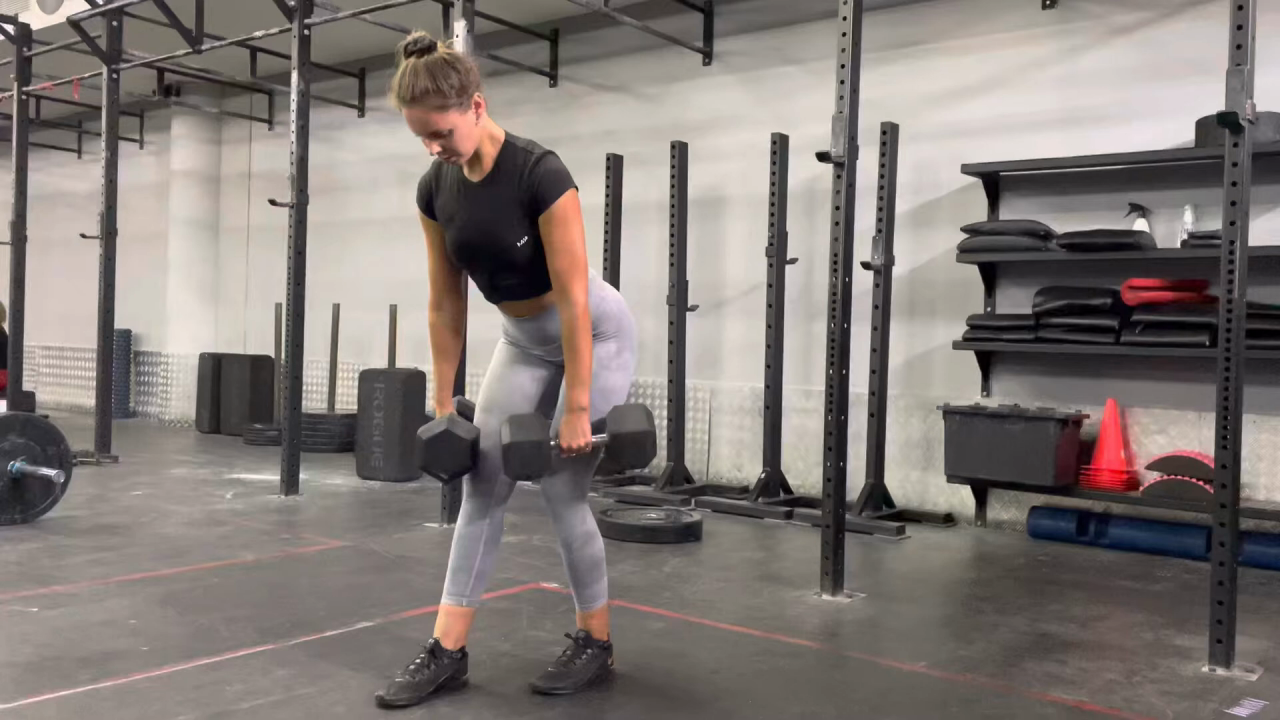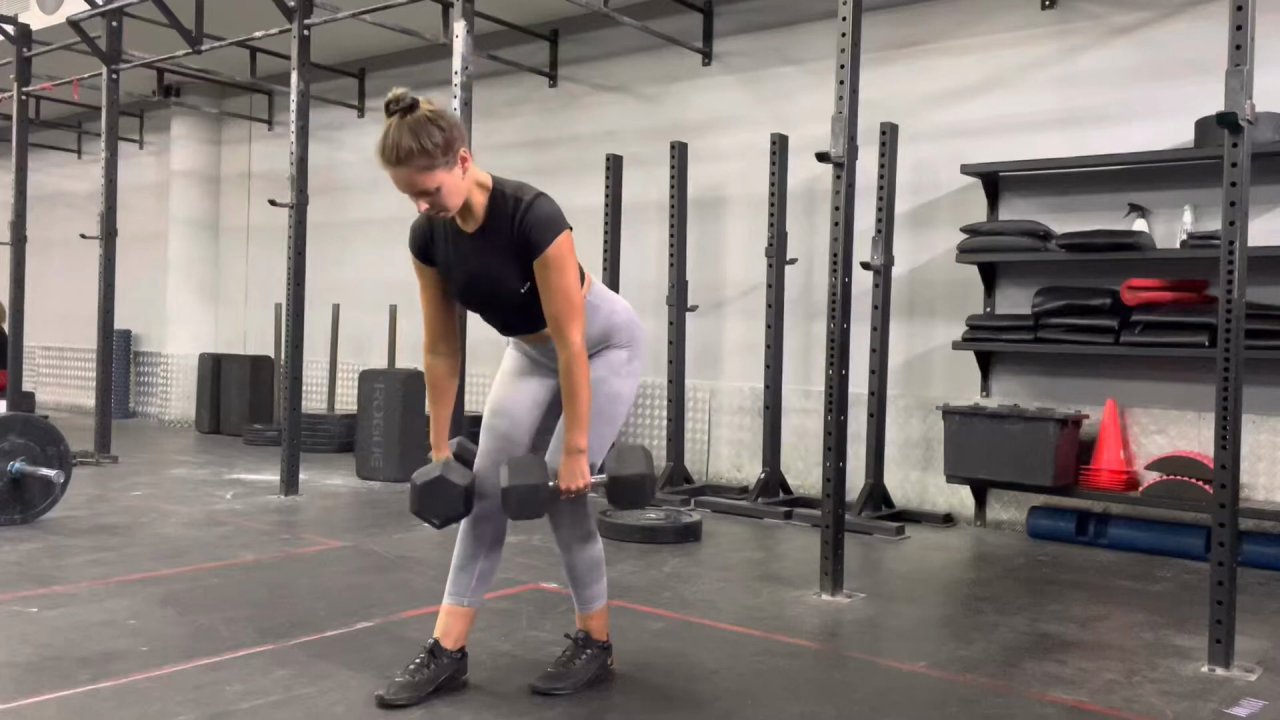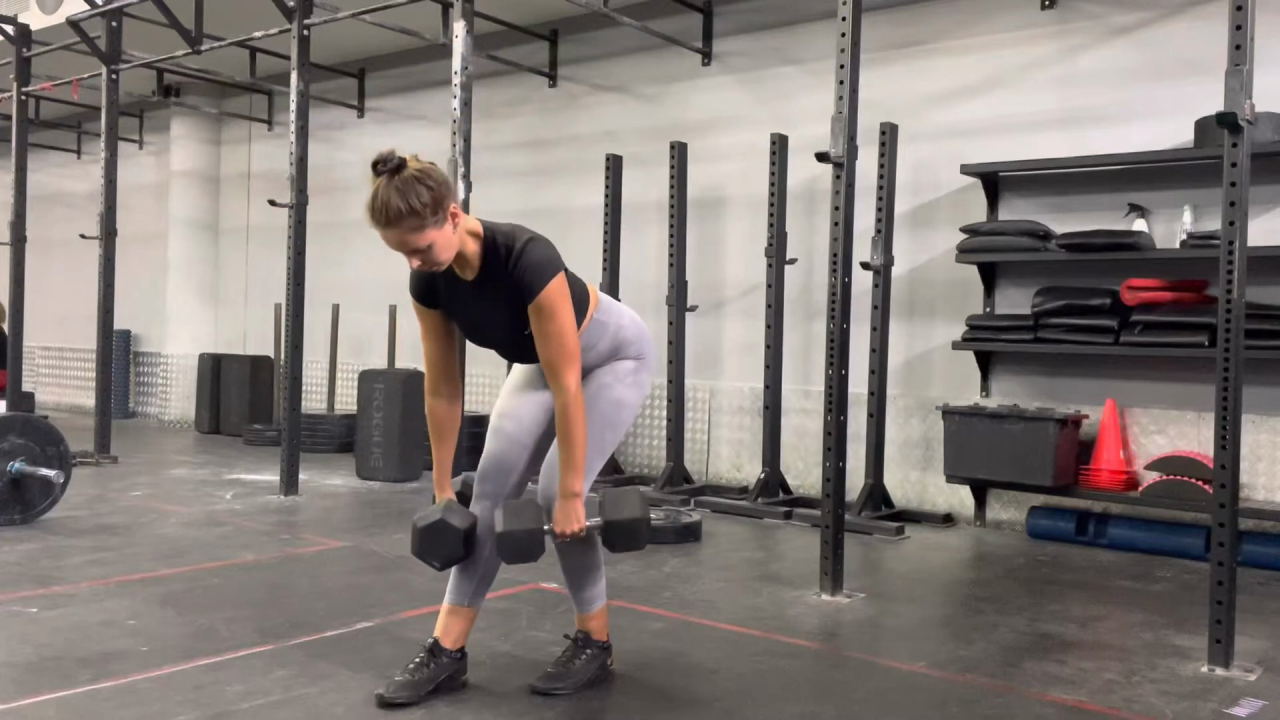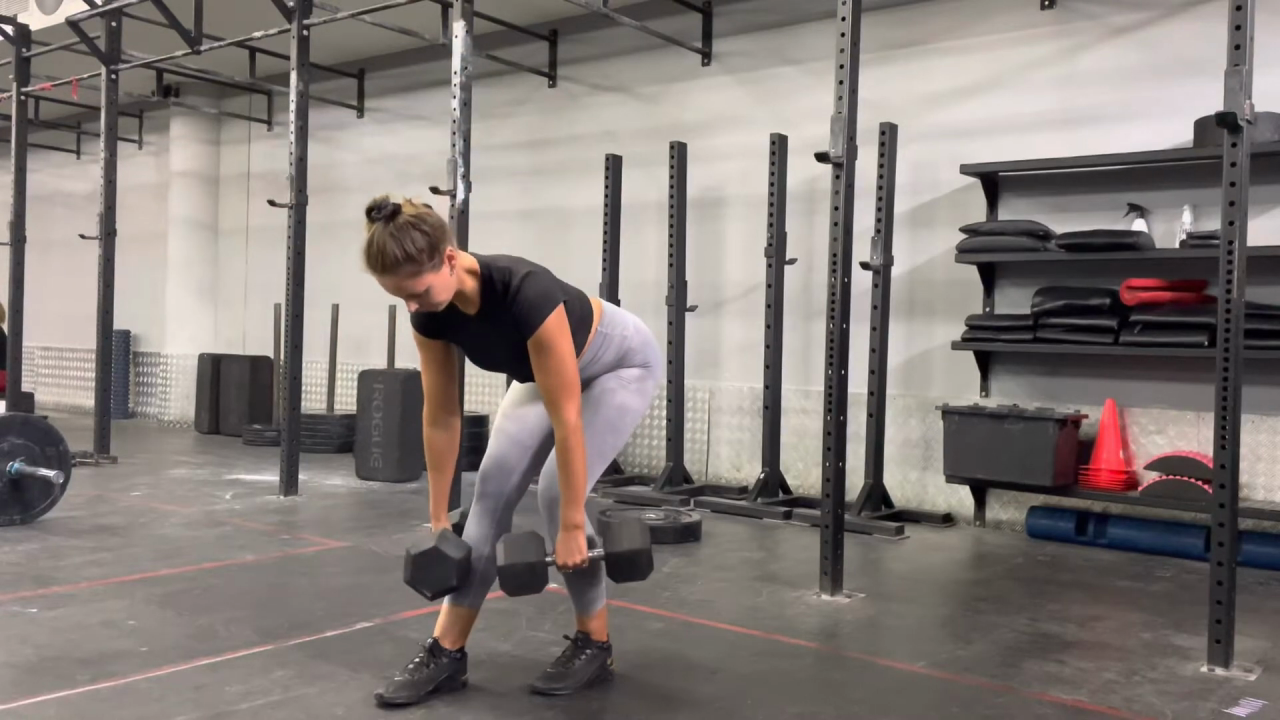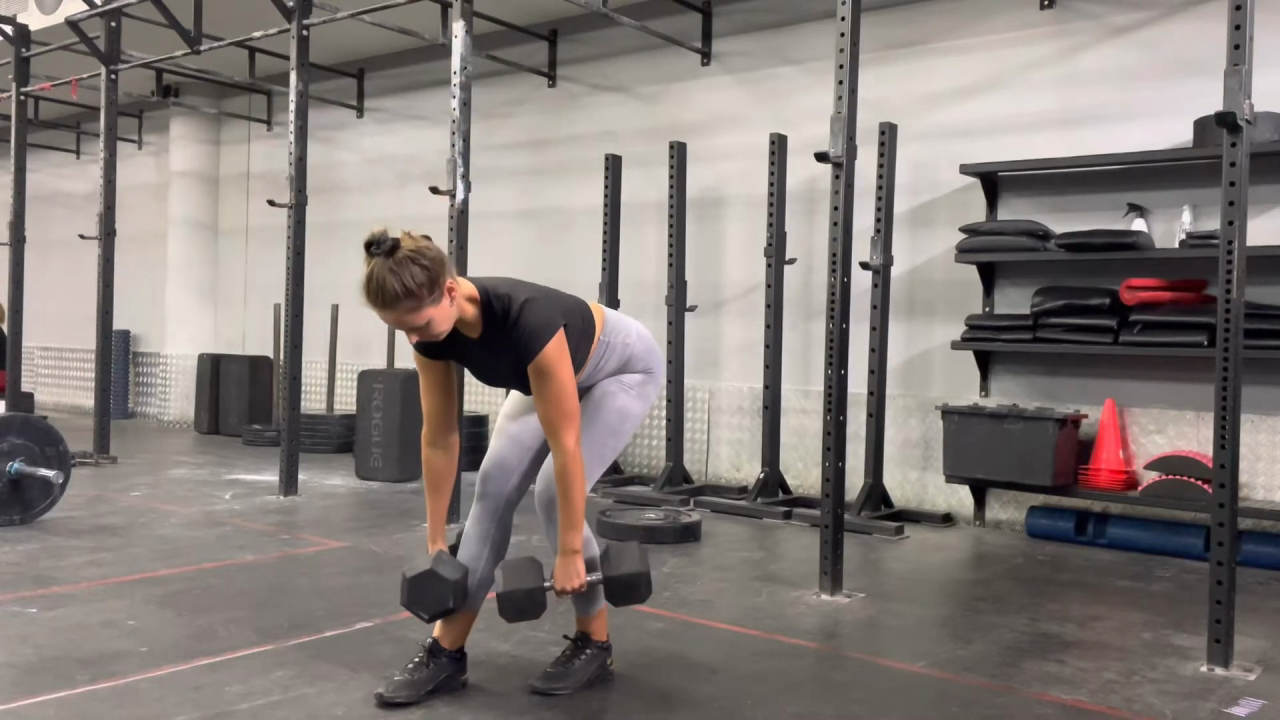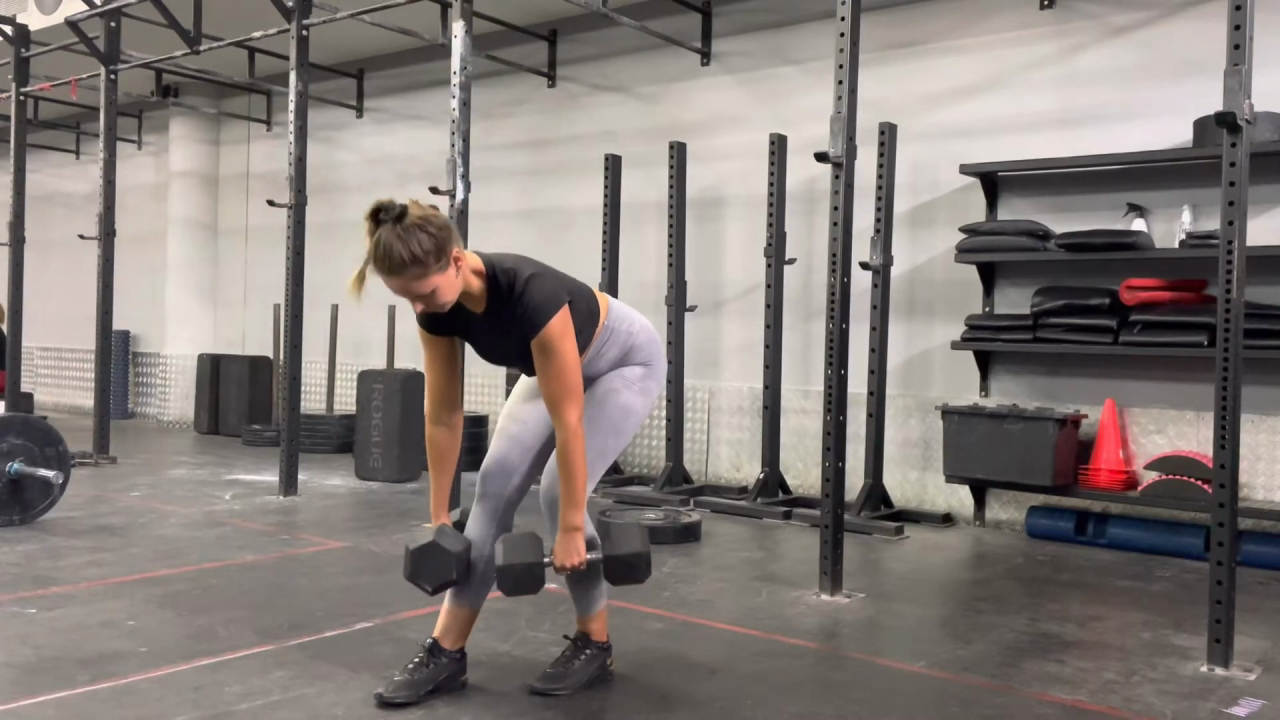
dt=0.5s
person 1, frame 1
left shoulder: (541, 173)
right shoulder: (435, 189)
left elbow: (574, 300)
right elbow: (445, 305)
left wrist: (577, 410)
right wrist: (444, 404)
left hip: (594, 335)
right hip: (521, 340)
left knee: (561, 489)
right knee: (483, 486)
left ankle: (596, 643)
right ankle: (448, 650)
person 1, frame 2
left shoulder: (532, 216)
right shoulder: (428, 236)
left elbow: (571, 341)
right elbow: (441, 348)
left wrist: (575, 449)
right wrist: (440, 446)
left hip: (603, 344)
right hip: (530, 353)
left knee: (561, 492)
right knee: (486, 488)
left ankle: (595, 642)
right ankle: (447, 650)
person 1, frame 3
left shoulder: (527, 259)
right shoulder: (430, 282)
left elbow: (567, 387)
right elbow: (442, 389)
left wrist: (571, 493)
right wrist: (442, 488)
left hip: (614, 356)
right hip: (538, 361)
left knee: (555, 493)
right knee: (490, 489)
left ankle: (594, 642)
right ankle: (447, 651)
person 1, frame 4
left shoulder: (525, 291)
right shoulder: (432, 313)
left elbow: (567, 420)
right elbow: (441, 418)
left wrist: (572, 526)
right wrist: (439, 519)
left hip: (620, 364)
right hip: (544, 372)
left knee: (555, 492)
right knee: (492, 487)
left ankle: (595, 643)
right ankle: (447, 651)
person 1, frame 5
left shoulder: (526, 317)
right shoulder: (434, 331)
left elbow: (566, 446)
right elbow: (439, 438)
left wrist: (570, 553)
right wrist: (435, 541)
left hip: (624, 368)
right hip: (554, 369)
left knee: (552, 492)
right knee: (493, 487)
left ankle: (595, 643)
right ankle: (446, 650)
person 1, frame 6
left shoulder: (531, 293)
right shoulder: (439, 309)
left elbow: (568, 422)
right elbow: (443, 416)
left wrist: (571, 528)
right wrist: (438, 517)
left hip: (625, 361)
right hip: (554, 360)
left knee: (557, 491)
right knee: (495, 484)
left ankle: (594, 643)
right ankle: (446, 650)
